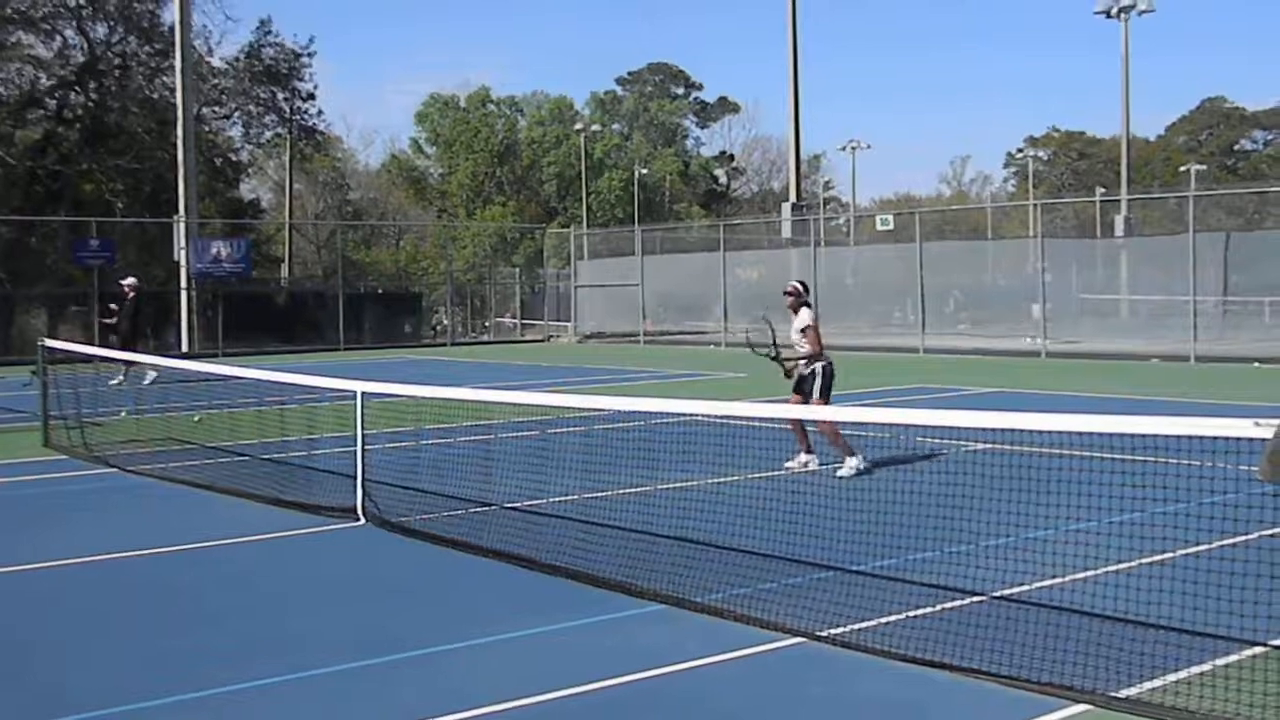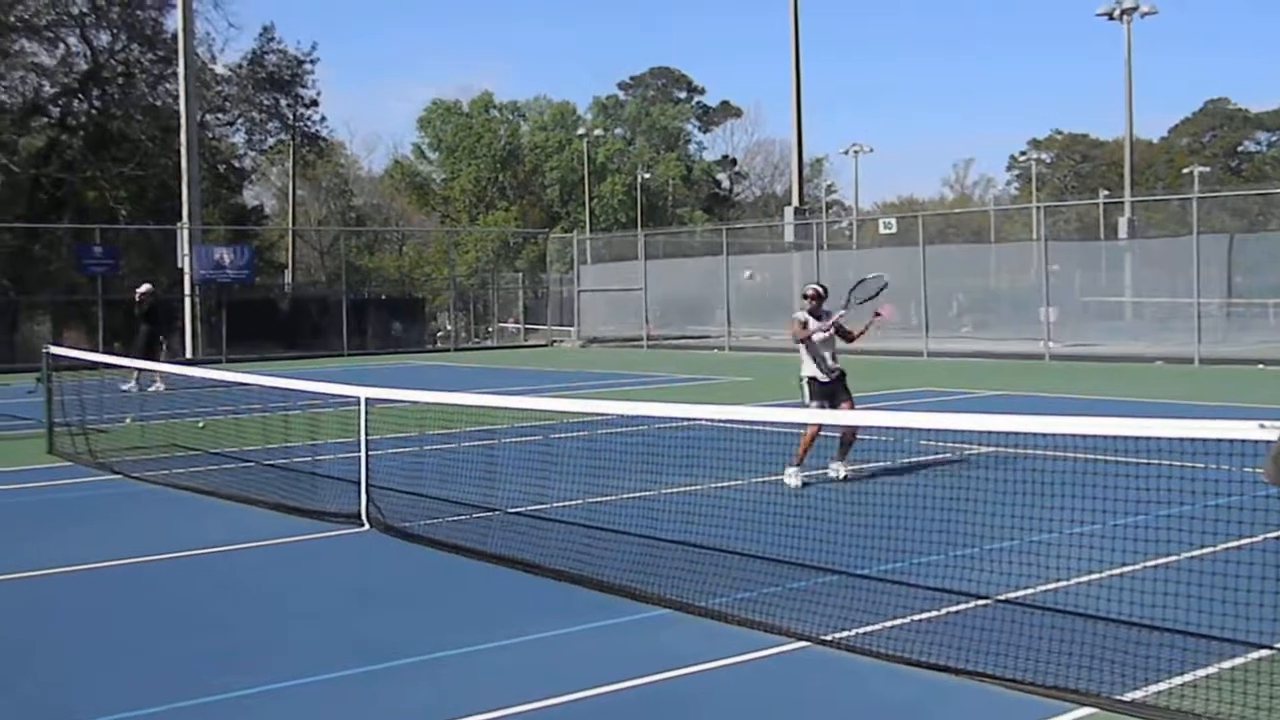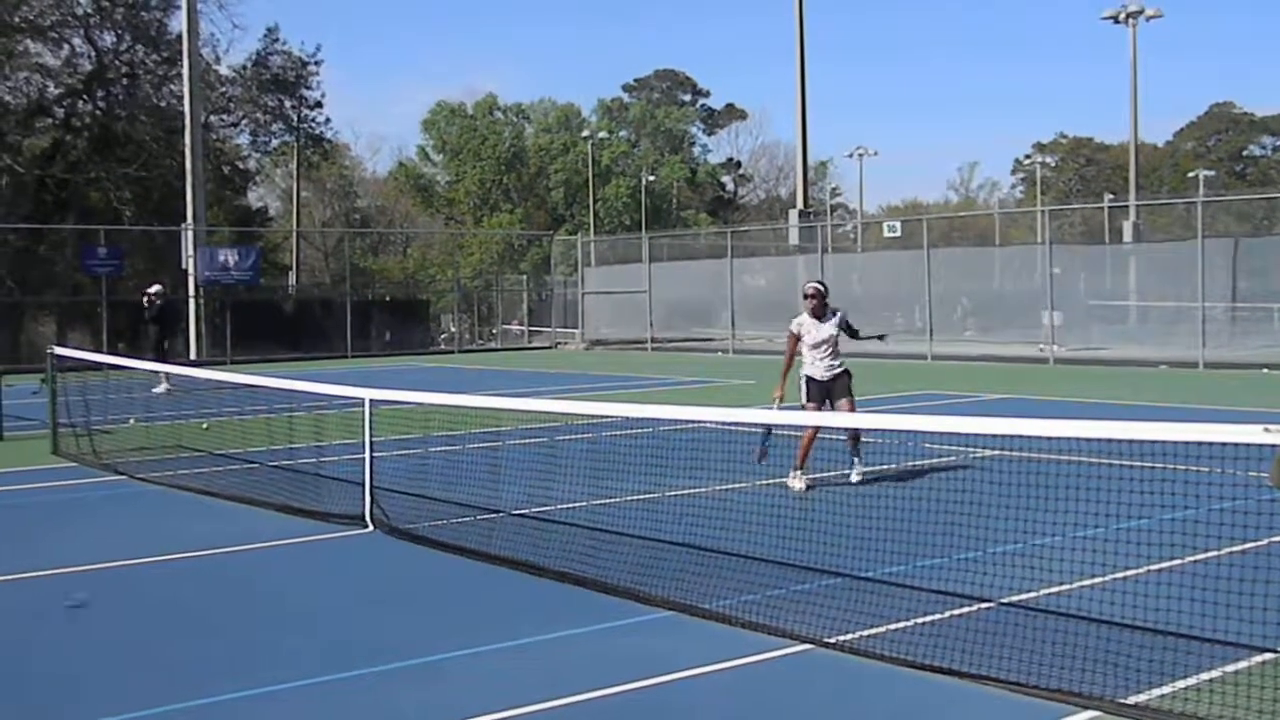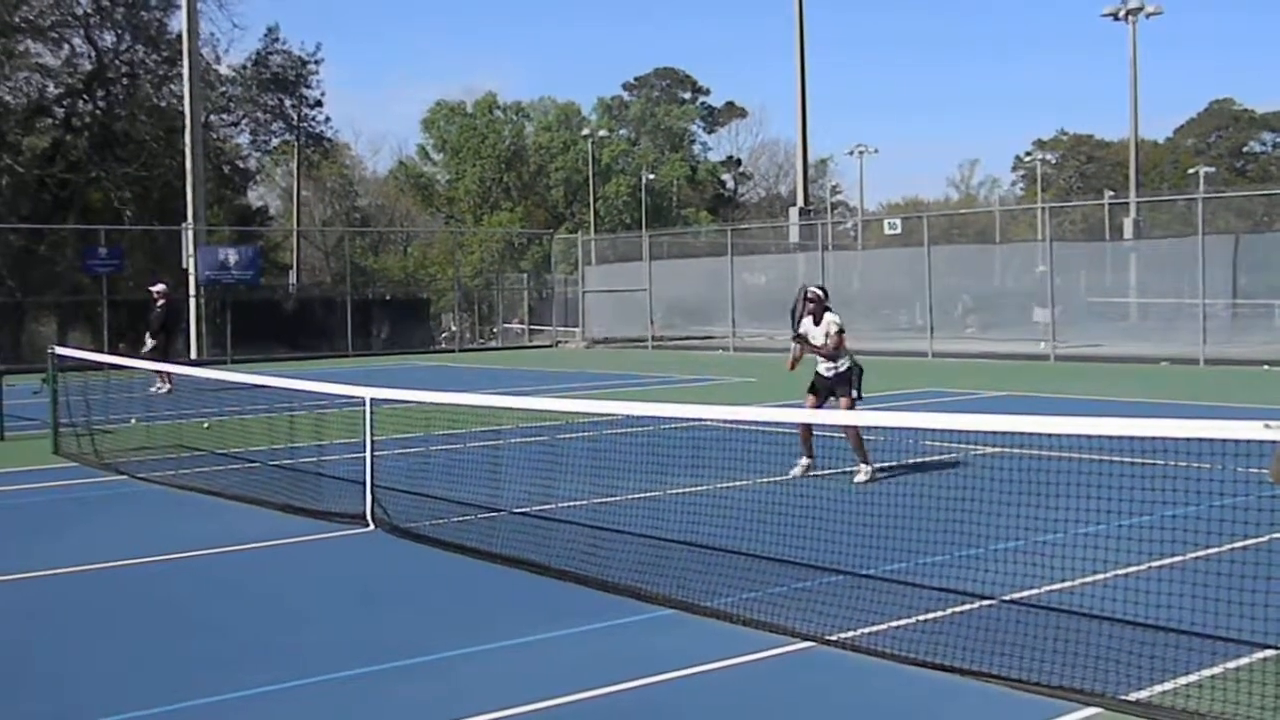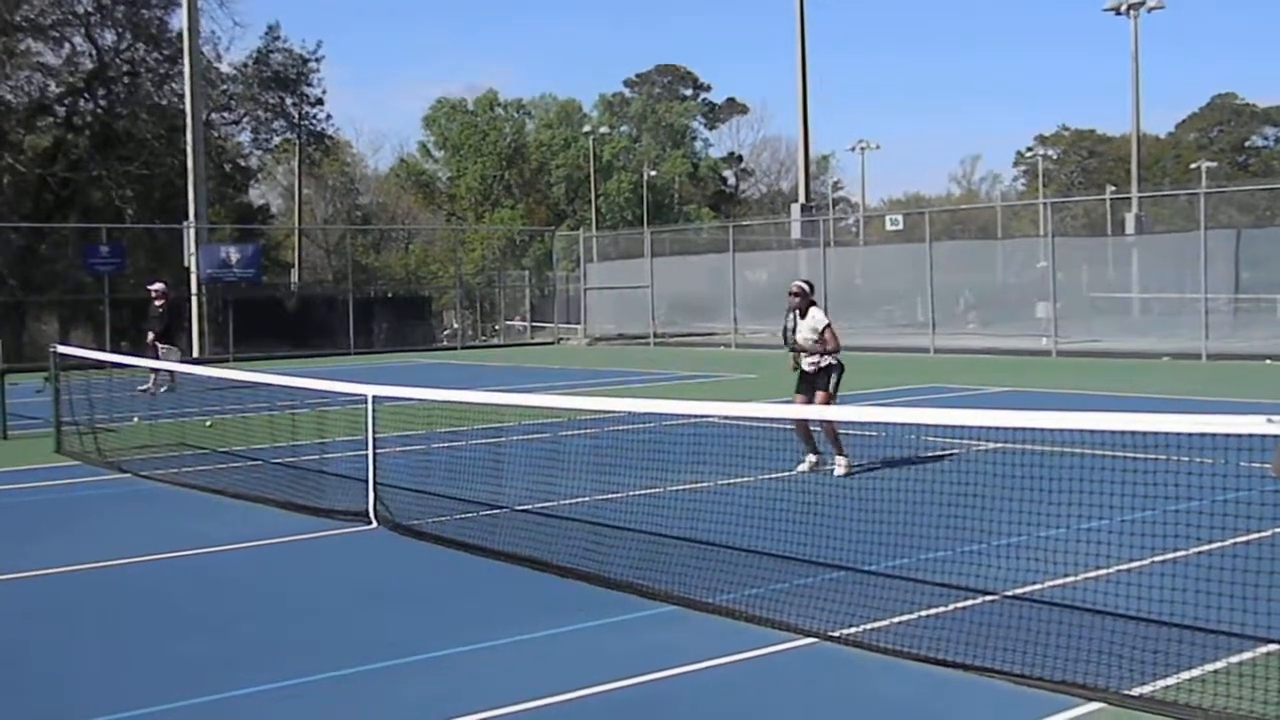
dt=0.5s
person 1, frame 1
left shoulder: (805, 317)
right shoulder: (798, 317)
left elbow: (817, 350)
left wrist: (789, 359)
right wrist: (793, 366)
left hip: (819, 371)
right hip: (807, 372)
left knee: (822, 422)
left ankle: (852, 458)
right ankle: (807, 456)
person 1, frame 2
left shoulder: (827, 316)
right shoulder: (801, 318)
left elbow: (849, 338)
right elbow: (797, 336)
left wrist: (871, 321)
right wrist: (821, 327)
left hip: (836, 377)
right hip: (814, 379)
left knee: (851, 424)
right knee: (816, 425)
left ankle: (838, 464)
right ankle: (792, 469)
person 1, frame 3
left shoulder: (837, 315)
right shoulder: (799, 323)
left elbow: (853, 333)
right elbow: (790, 355)
left wrist: (873, 336)
right wrist: (781, 386)
left hip: (837, 376)
right hip: (813, 379)
right knee: (812, 428)
left ankle: (855, 458)
right ankle: (796, 473)
person 1, frame 4
left shoulder: (832, 321)
right shoulder: (805, 322)
left elbow: (832, 354)
right elbow: (800, 347)
left wrist: (808, 344)
right wrist: (794, 359)
left hip: (844, 372)
right hip: (822, 374)
left knee: (846, 421)
left ankle: (865, 466)
right ankle: (807, 460)
person 1, frame 5
left shoulder: (818, 316)
right shoulder: (793, 316)
left elbow: (834, 347)
left wrist: (806, 349)
right wrist: (795, 356)
left hip: (827, 368)
right hip: (807, 371)
right knee: (798, 417)
left ankle: (841, 458)
right ankle: (813, 456)
